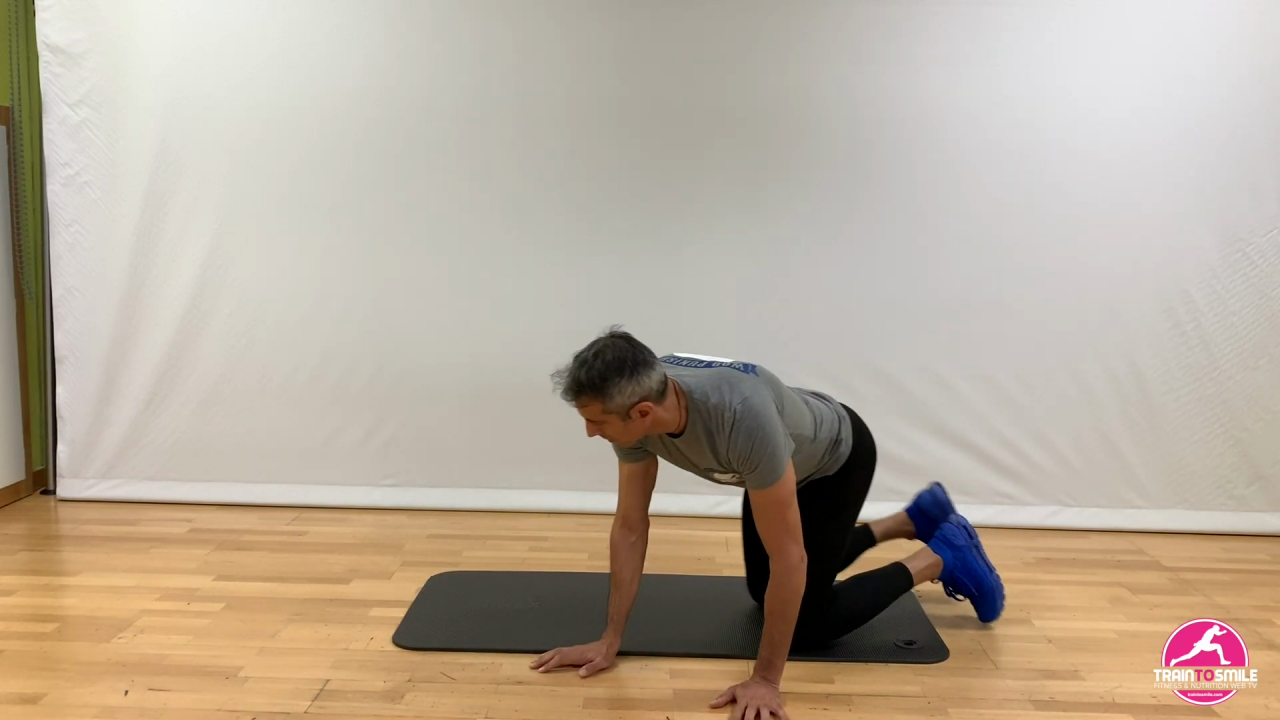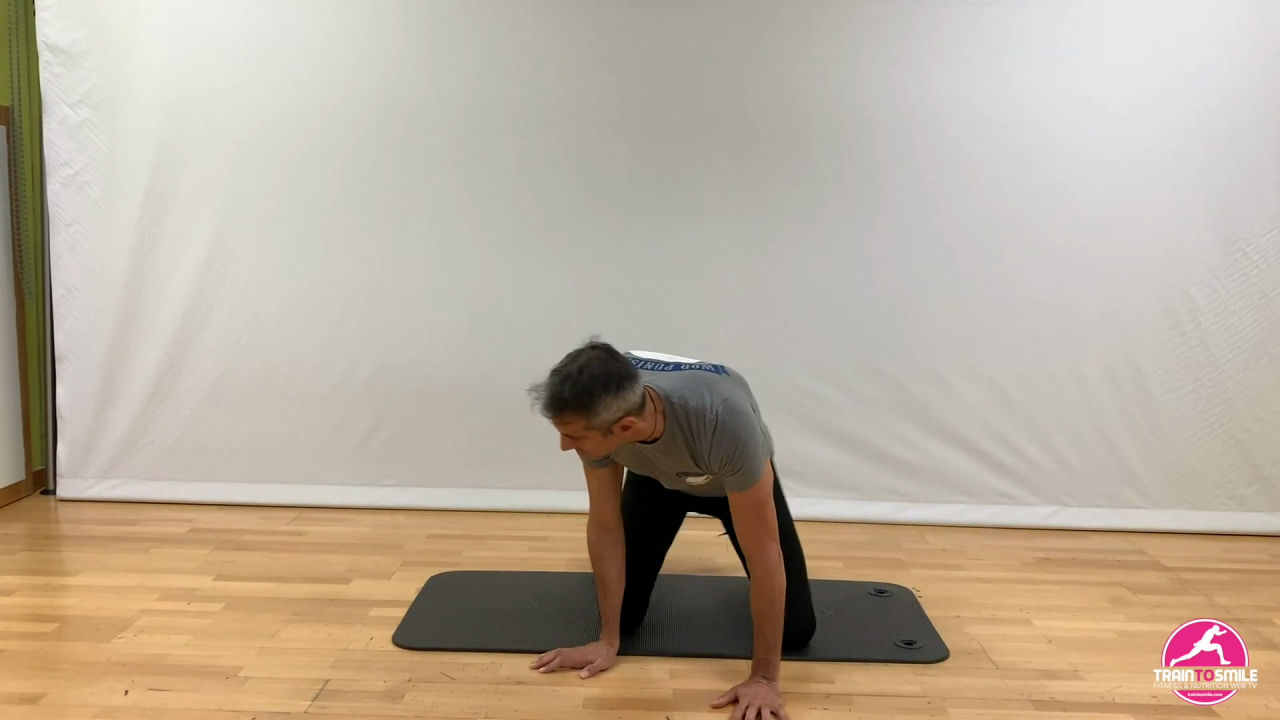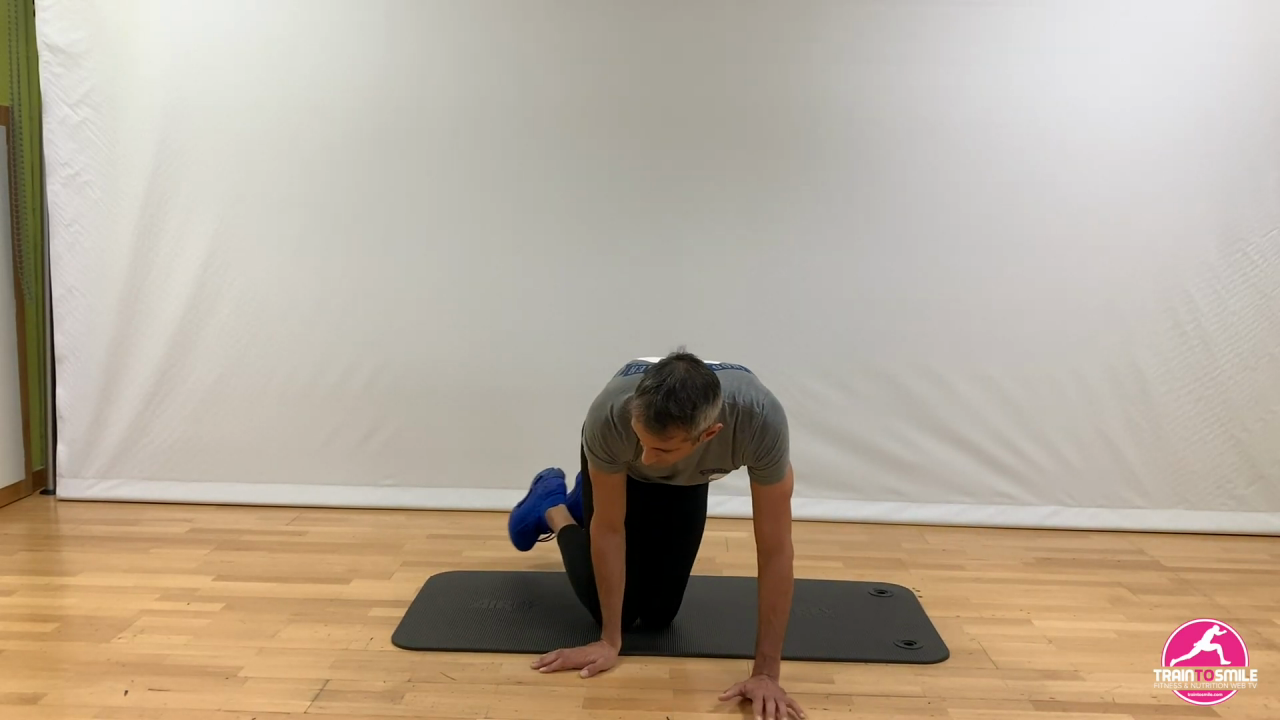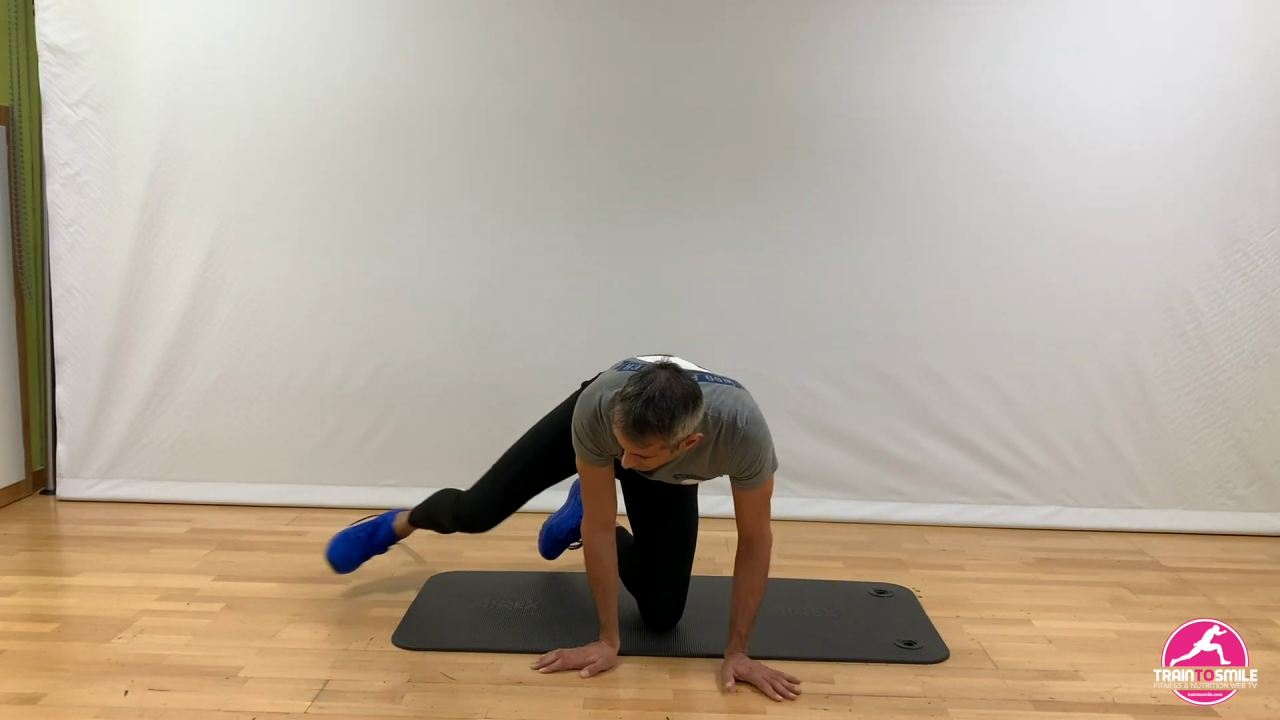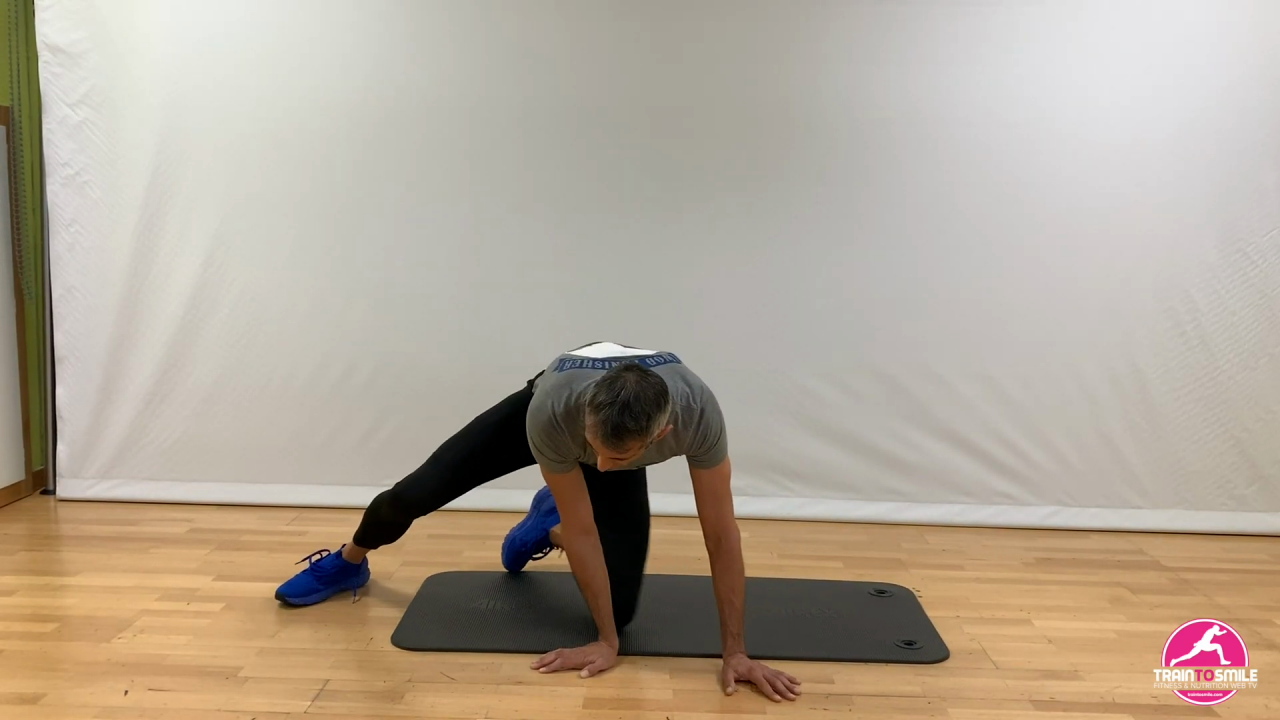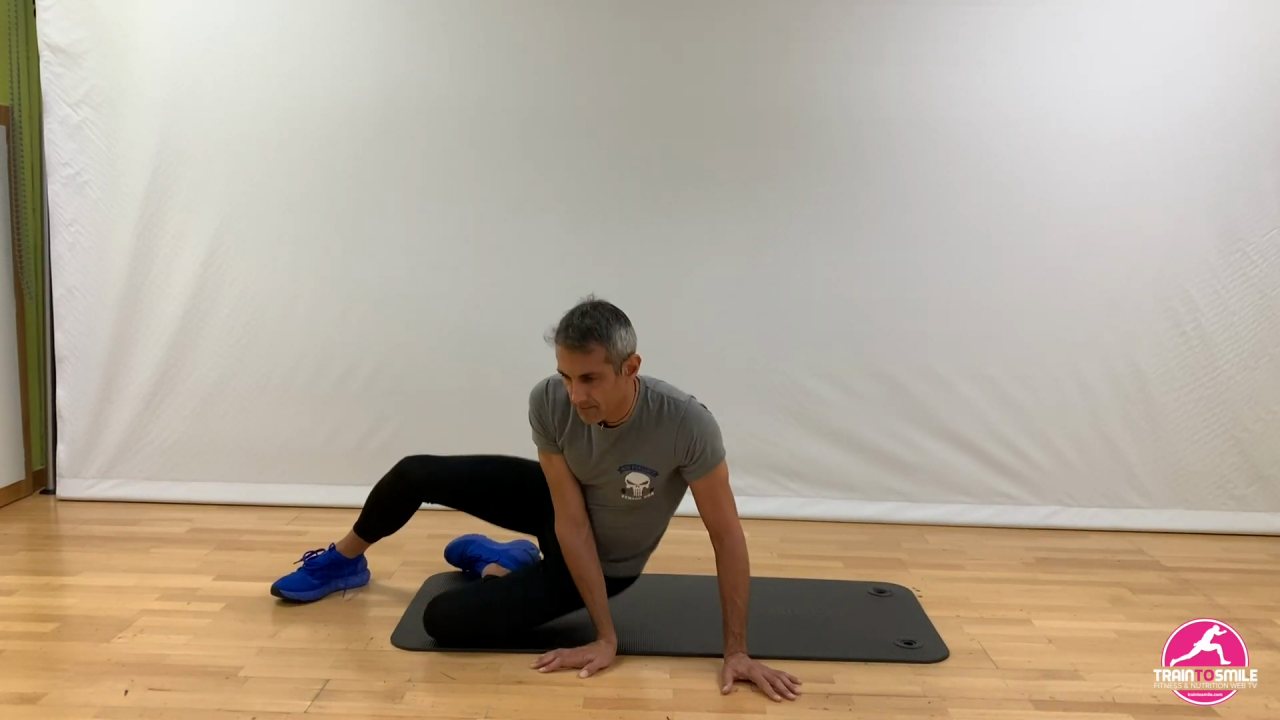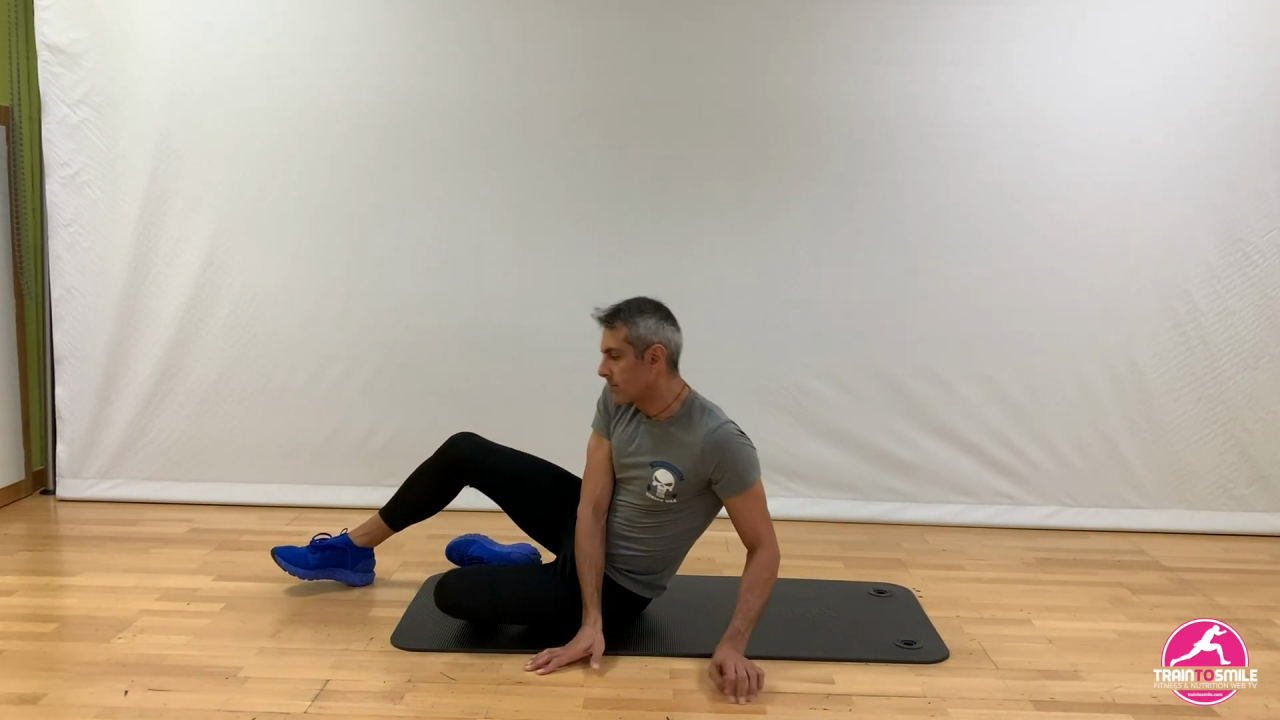
dt=0.4s
person 1, frame 1
left shoulder: (742, 417)
right shoulder: (637, 401)
left elbow: (788, 557)
right elbow: (630, 526)
left wrist: (767, 680)
right wrist: (611, 640)
left hip: (832, 459)
right hip: (775, 458)
left knee: (814, 624)
right knee: (765, 590)
left ankle: (937, 555)
right ankle: (917, 521)
person 1, frame 2
left shoulder: (723, 417)
right shoulder: (590, 411)
left elbow: (764, 556)
right elbow: (604, 525)
left wrist: (765, 678)
right wrist: (608, 640)
left hip: (738, 478)
right hip: (658, 476)
left knee: (798, 629)
right knee: (624, 613)
person 1, frame 3
left shoulder: (761, 420)
right shoulder: (611, 415)
left elbow: (775, 550)
right elbow: (608, 529)
left wrist: (765, 673)
right wrist: (609, 641)
right hip: (613, 463)
left knee: (657, 610)
right knee: (604, 604)
right ankle: (554, 512)
person 1, frame 4
left shoulder: (743, 432)
right shoulder: (598, 410)
left elbow: (755, 542)
right elbow: (598, 527)
left wrist: (737, 652)
right wrist: (608, 641)
left hip: (673, 476)
right hip: (604, 409)
left knee: (664, 612)
right knee: (479, 510)
left ankle: (583, 515)
right ankle: (394, 526)
person 1, frame 5
left shoulder: (696, 413)
right shoulder: (550, 411)
left elbow: (721, 535)
right elbow: (582, 531)
left wrist: (734, 652)
right wrist: (605, 642)
right hip: (536, 409)
left knee: (621, 609)
right knee: (413, 496)
left ankle: (552, 527)
right ankle: (347, 564)
person 1, frame 6
left shoulder: (686, 424)
right shoulder: (549, 401)
left elbow: (728, 538)
right elbow: (569, 523)
left wrist: (736, 651)
right wrist: (604, 638)
left hip: (606, 563)
right hip: (562, 510)
right knee: (415, 475)
left ankle: (501, 567)
right ankle: (342, 561)
person 1, frame 7
left shoulder: (720, 442)
right shoulder: (618, 400)
left elbow: (765, 551)
right elbow: (592, 505)
left wrist: (733, 645)
right wrist: (586, 621)
left hip: (620, 582)
right hip: (590, 526)
left knee: (455, 595)
right knee: (463, 450)
left ankle: (512, 566)
right ankle: (352, 550)
